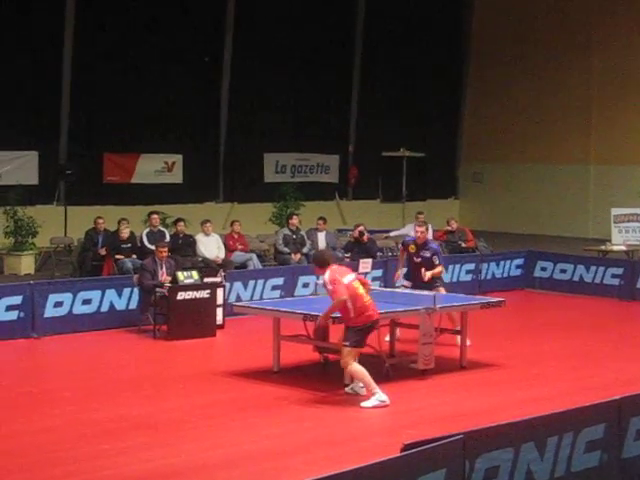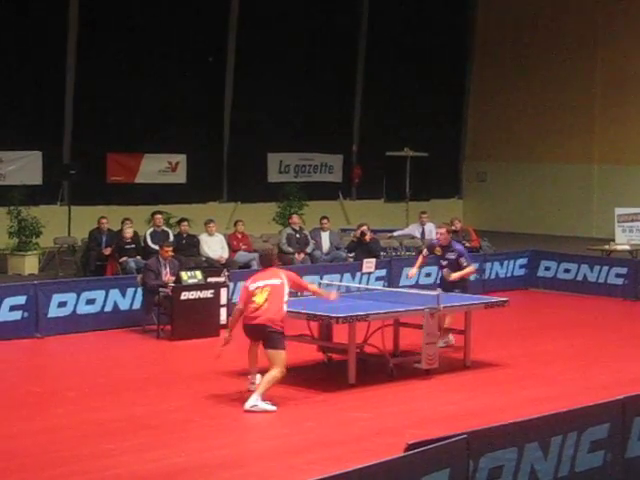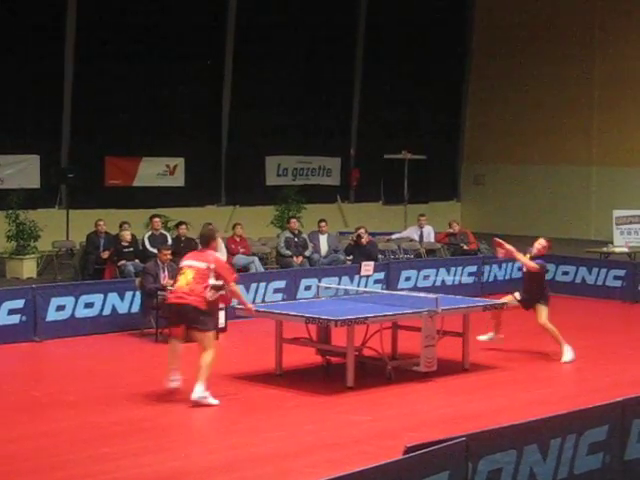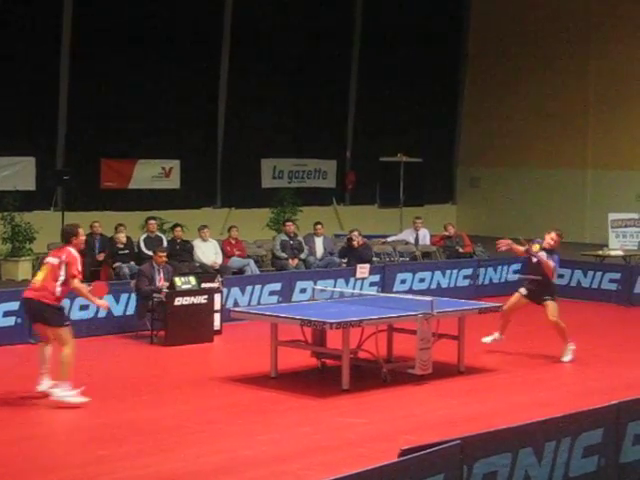
dt=1s
person 1, frame 1
left shoulder: (328, 276)
right shoulder: (343, 270)
left elbow: (342, 298)
right elbow: (366, 285)
left wrist: (326, 315)
left hip: (360, 319)
right hip: (370, 315)
left knee: (347, 361)
right knee: (349, 349)
left ankle: (378, 395)
right ankle: (357, 385)
person 1, frame 2
left shoulder: (250, 281)
right shoulder: (283, 275)
left elbow: (239, 309)
right elbow: (310, 287)
left wrist: (229, 332)
right wrist: (327, 295)
left hip: (250, 323)
right hip: (272, 325)
left knee: (255, 342)
right knee: (278, 370)
left ankle: (254, 380)
right ankle: (255, 400)
person 1, frame 3
left shoulder: (188, 257)
right shoulder: (217, 259)
right elbow: (231, 286)
right wrist: (245, 303)
left hip: (174, 302)
right hip: (195, 305)
left knee: (176, 337)
right knee: (209, 350)
left ankle: (174, 376)
right ankle: (199, 391)
person 1, frame 4
left shoulder: (56, 253)
right shoulder: (72, 255)
right elbow: (75, 283)
left wrist: (86, 288)
right wrist: (95, 300)
left hip: (31, 298)
right hip: (46, 302)
left knee: (46, 341)
right knee: (68, 344)
left ankle: (45, 380)
right ankle: (64, 388)
person 2, frame 1
left shoulder: (434, 248)
right shoulder: (408, 242)
left elbow: (441, 268)
right elbow: (402, 253)
left wrist: (431, 273)
right wrist: (399, 269)
left hip: (432, 281)
right hip: (412, 279)
person 2, frame 2
left shoulder: (458, 250)
right shoulder: (434, 245)
left elbow: (472, 269)
right elbow: (423, 255)
left wrist: (459, 274)
right wrist: (415, 268)
left hip: (458, 286)
right hip: (445, 284)
right ankle: (446, 337)
person 2, frame 3
left shoulder: (540, 263)
right shoulder: (529, 254)
left elbow: (531, 267)
left wrist: (516, 253)
right wrist: (508, 251)
left hip: (539, 298)
right hip: (525, 295)
left knee: (543, 322)
left ankle: (566, 349)
right ankle: (496, 334)
person 2, frame 4
left shoulder: (554, 257)
right shoulder: (536, 246)
left elbow: (552, 274)
right elbow: (524, 252)
left wrist: (545, 260)
right wrist: (511, 245)
left hip: (546, 291)
right hip: (529, 287)
left knee: (553, 320)
right knee: (506, 311)
left ankle: (568, 345)
right ankle: (499, 335)
